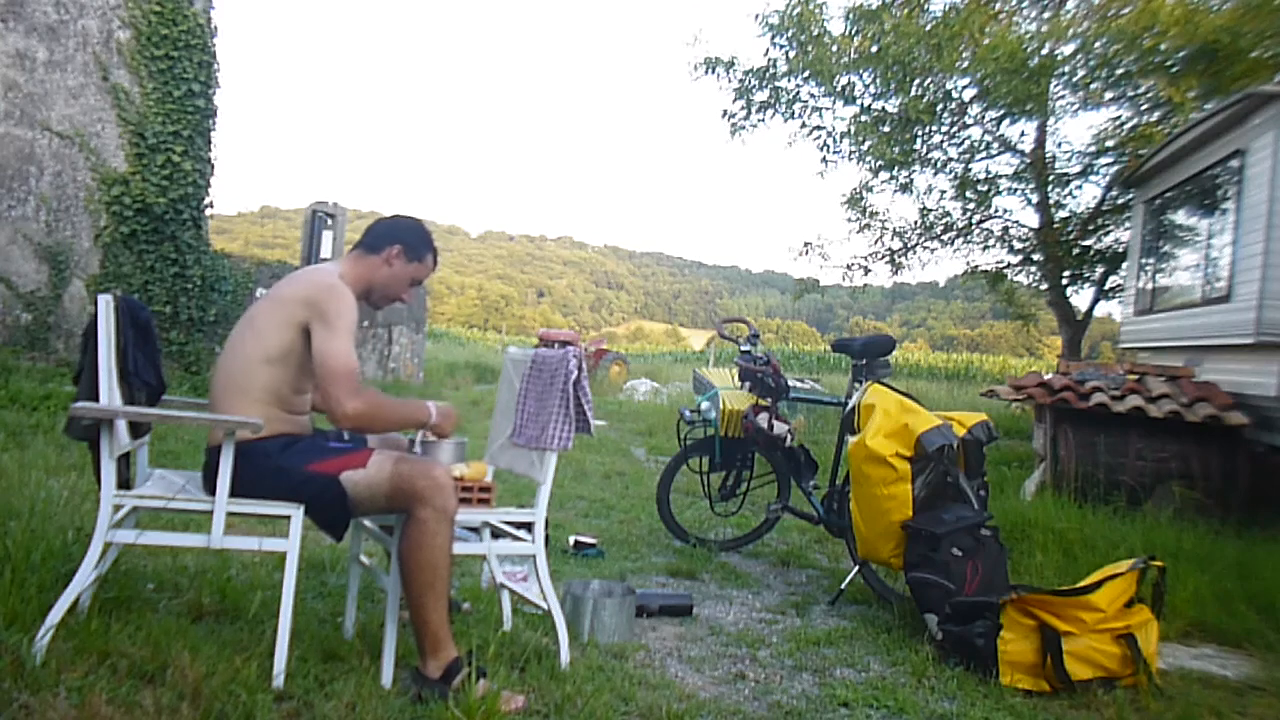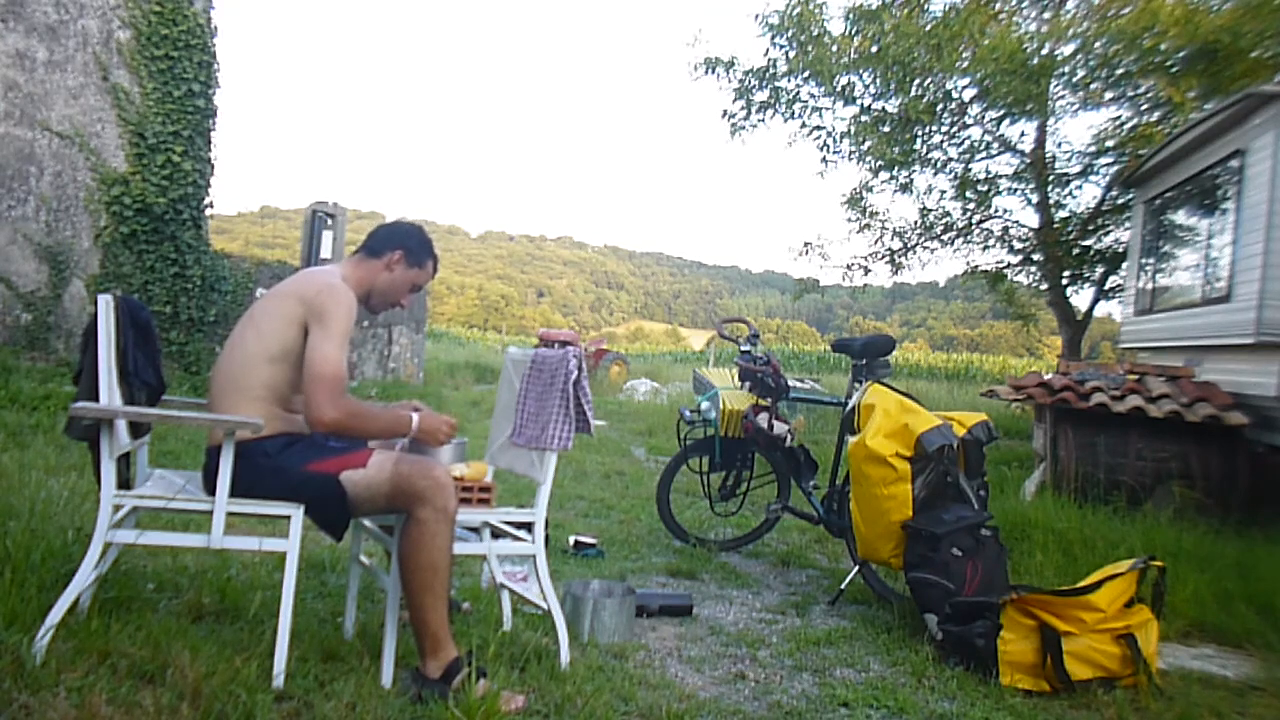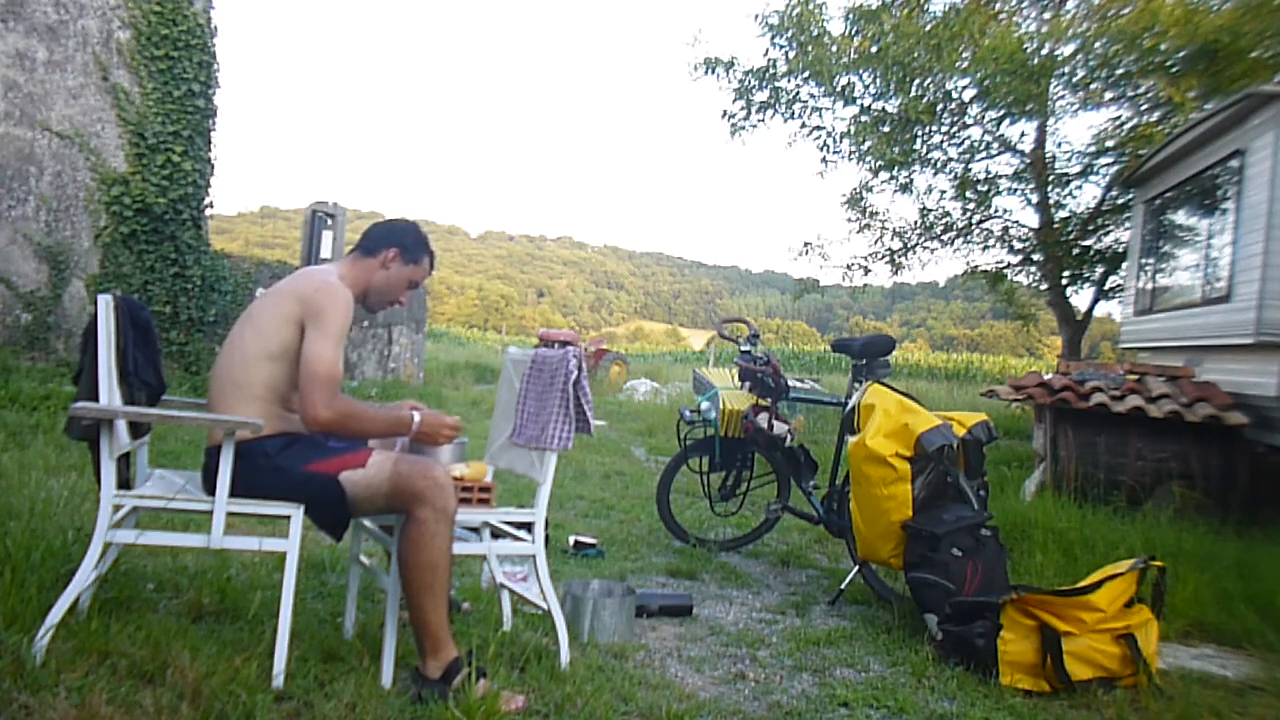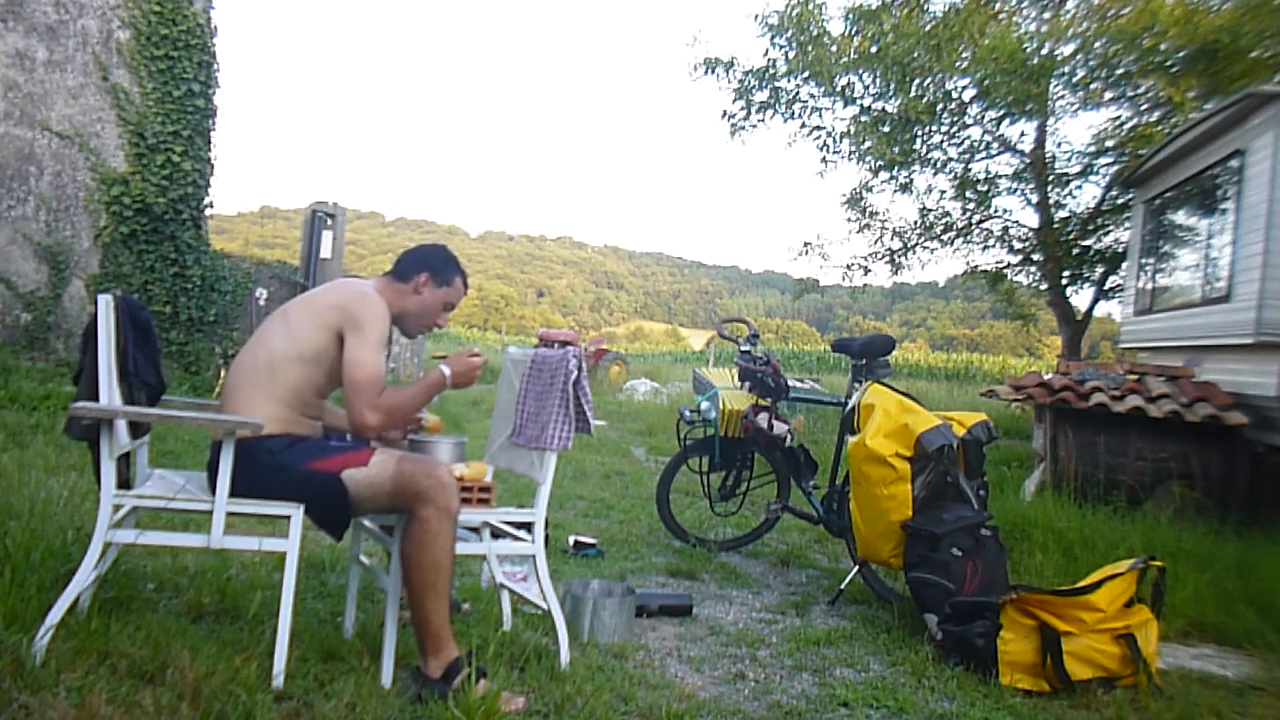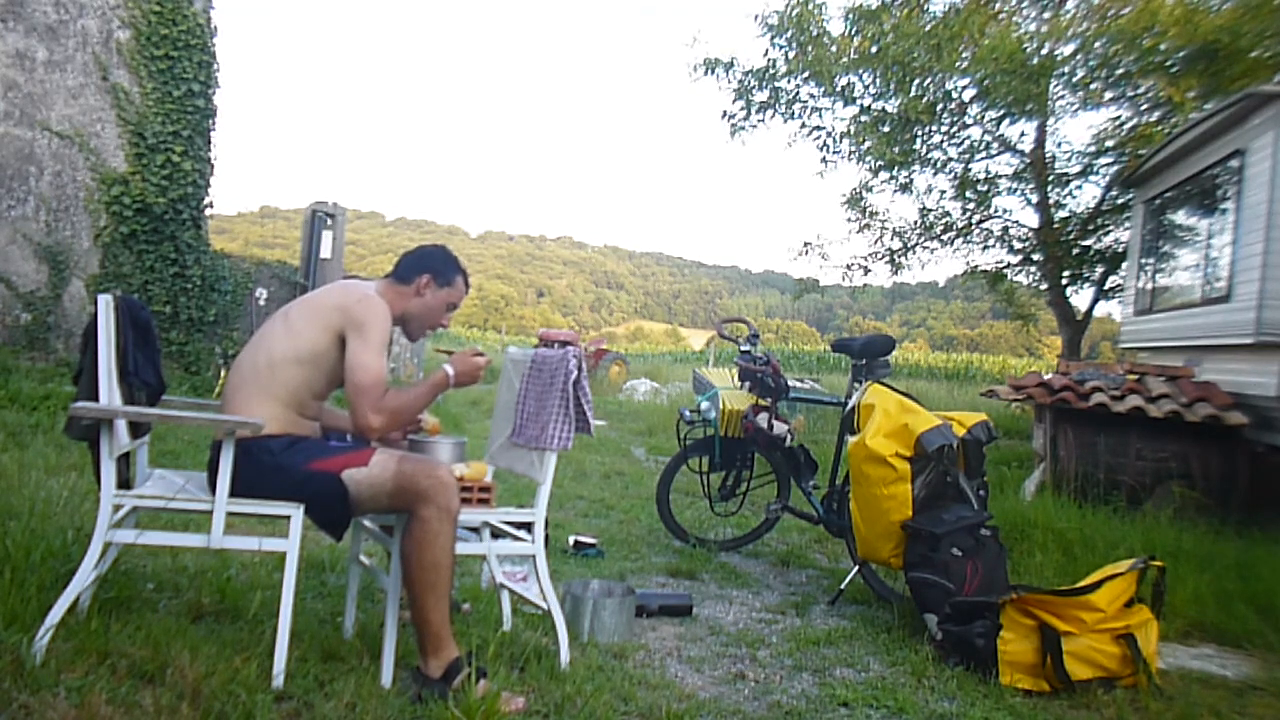
dt=1s
person 1, frame 1
left shoulder: (316, 284)
right shoulder: (332, 293)
right elbow: (349, 408)
left wrist: (411, 416)
right wrist: (429, 412)
left hip: (264, 448)
right hip: (258, 457)
left knee: (403, 452)
right knee: (431, 485)
left ankle: (426, 593)
right ankle: (439, 670)
person 1, frame 2
left shoulder: (317, 285)
right shoulder: (334, 293)
right elbow: (326, 414)
left wrist: (391, 414)
right wrist: (412, 425)
left hip: (260, 448)
right hip: (260, 456)
left knee: (400, 458)
right knee: (431, 484)
left ankle: (426, 596)
right ankle: (439, 669)
person 1, frame 3
left shoulder: (314, 285)
right shoulder: (331, 293)
right elbow: (321, 412)
left wrist: (388, 415)
right wrist: (411, 424)
left hip: (255, 451)
right hip: (259, 457)
left knee: (395, 456)
right knee: (430, 486)
left ankle: (425, 594)
right ankle: (439, 669)
person 1, frame 4
left shoulder: (348, 298)
right shoulder: (367, 303)
right elbow: (368, 416)
left wrist: (381, 430)
right wrist: (443, 376)
left hip: (260, 450)
right hip: (264, 455)
left knee: (411, 469)
right knee: (434, 485)
left ankle: (428, 598)
right ankle: (440, 668)
person 1, frame 5
left shoulder: (350, 300)
right shoulder: (369, 305)
right elbow: (371, 419)
left wrist: (383, 430)
right wrist: (447, 374)
left hip: (260, 451)
right hip: (265, 456)
left knee: (410, 469)
right knee: (435, 484)
left ankle: (427, 599)
right ankle: (440, 669)
